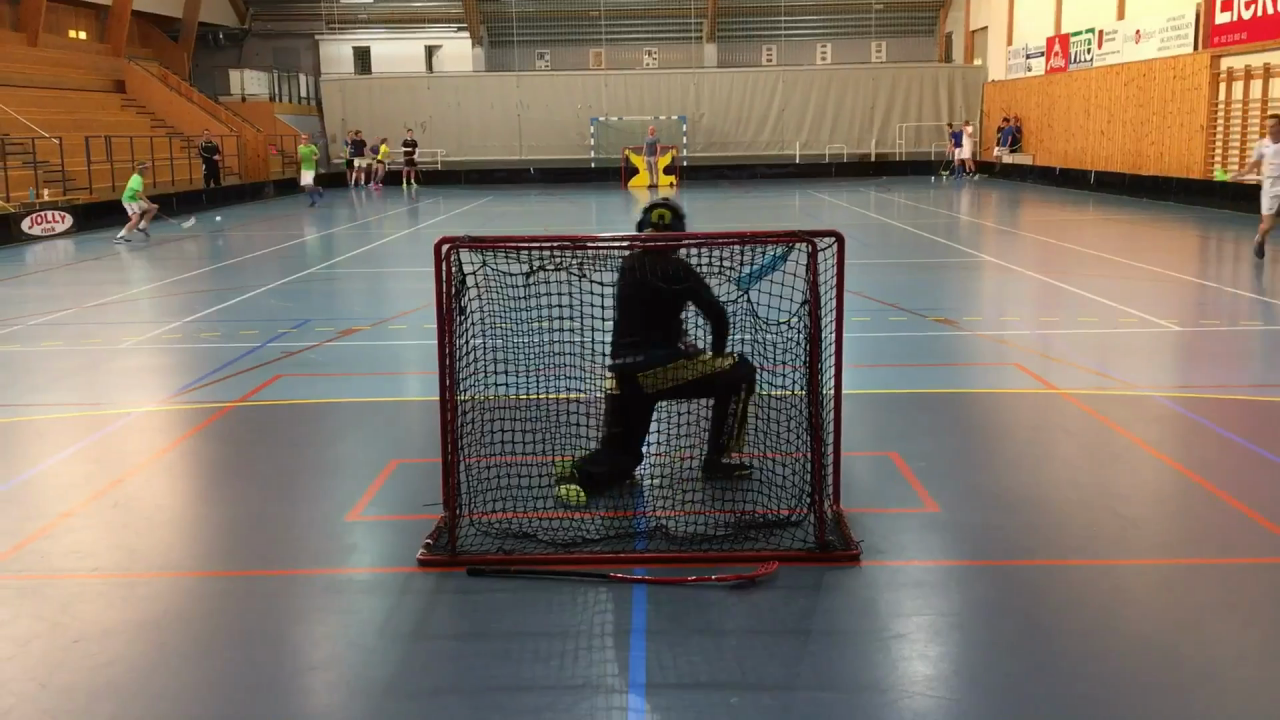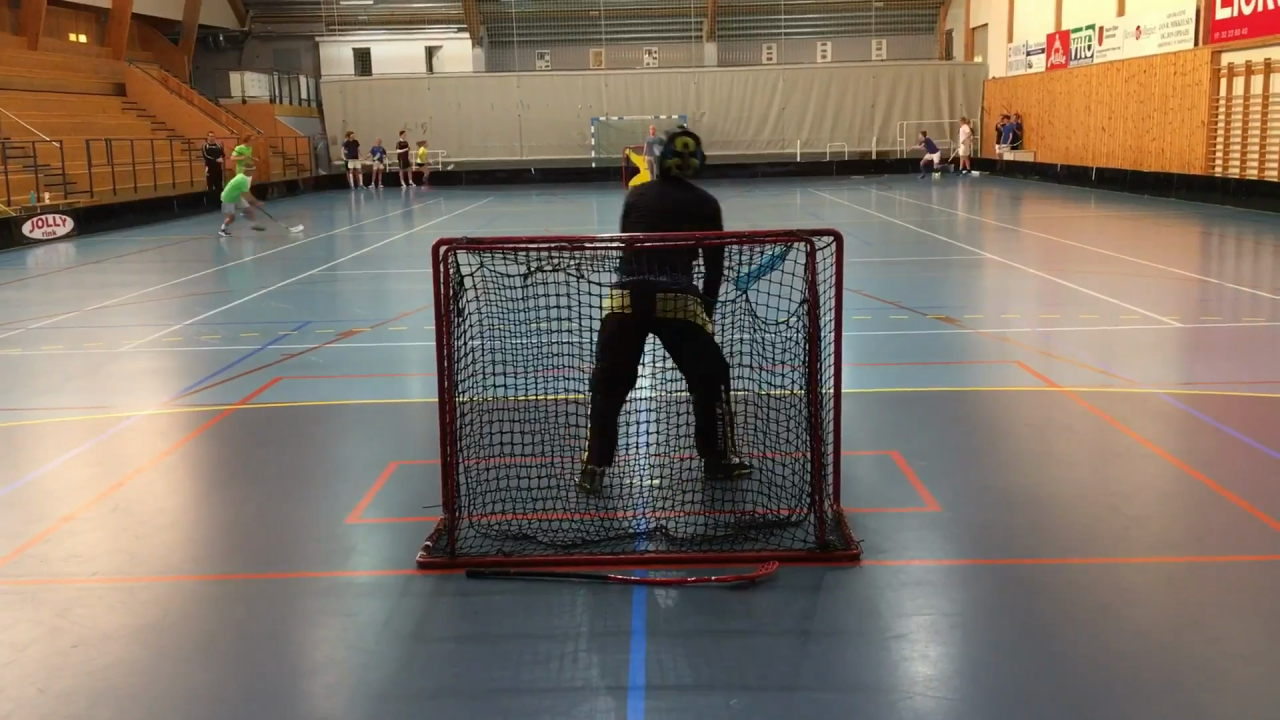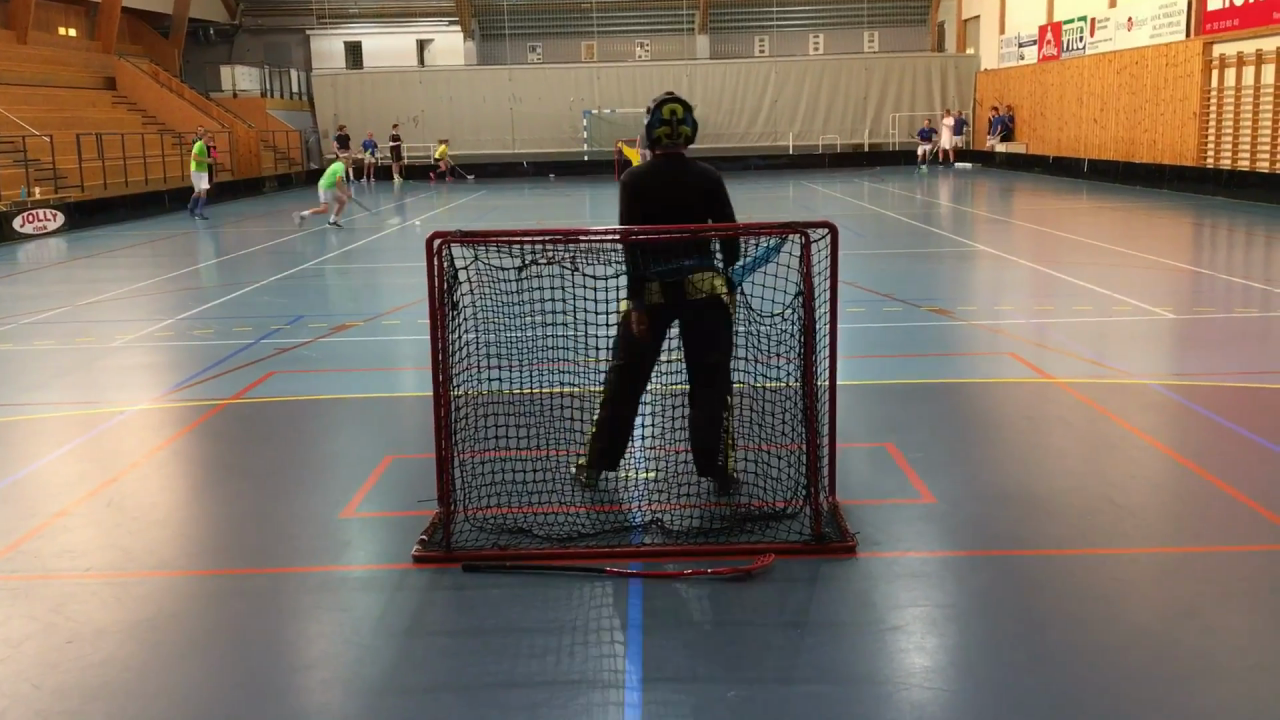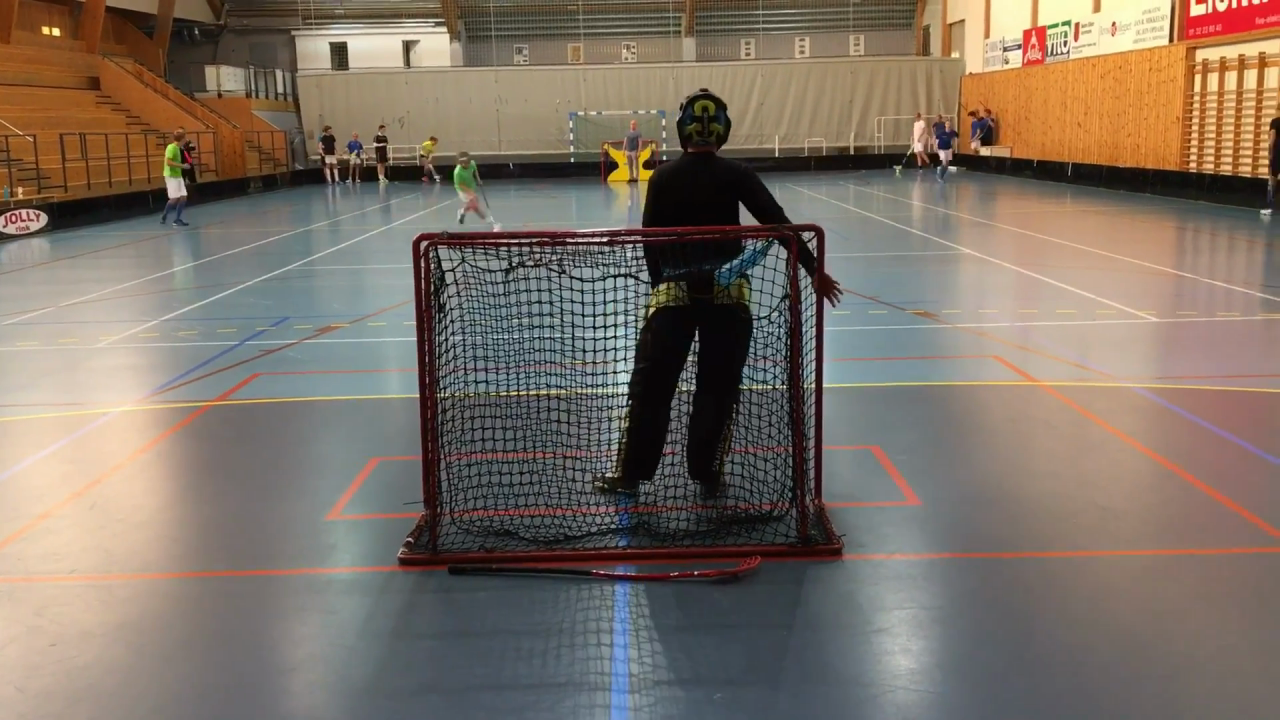
dt=0.4s
person 1, frame 1
left shoulder: (629, 264)
right shoulder: (678, 269)
right elbow: (718, 317)
right wrist: (716, 355)
left hip: (623, 377)
right hip: (663, 369)
left knee: (619, 454)
right knee: (741, 375)
left ankle: (579, 475)
right ankle: (717, 459)
person 1, frame 2
left shoulder: (638, 194)
right shoulder: (704, 202)
right elbow: (715, 264)
right wrist: (705, 312)
left hip: (627, 297)
right hip: (677, 299)
left knee: (608, 385)
right knee: (711, 377)
left ankle: (595, 466)
right ankle: (717, 461)
person 1, frame 3
left shoulder: (635, 179)
right shoulder: (707, 177)
left elbow: (632, 242)
right elbow: (730, 238)
left wrist: (638, 305)
right wrist: (728, 287)
left hip: (651, 289)
right hip: (704, 288)
left knee: (625, 380)
right knee: (712, 383)
left ankle: (598, 465)
right ankle: (717, 469)
person 1, frame 4
left shoulder: (664, 177)
right shoulder: (736, 174)
left elbow: (649, 240)
right elbow: (775, 221)
left wrist: (659, 285)
right wrist: (814, 271)
left hip: (674, 291)
right hip: (727, 292)
left knee: (651, 385)
right knee: (718, 387)
left ankle: (631, 473)
right ankle: (706, 473)
